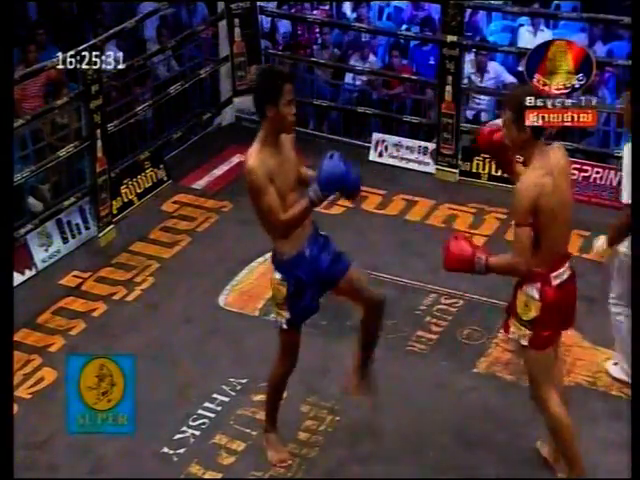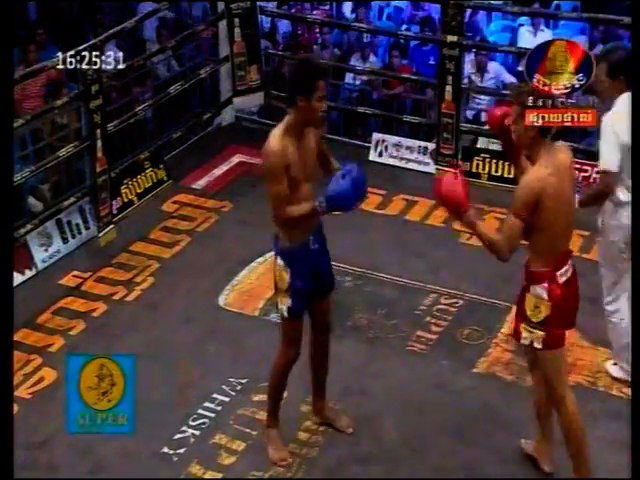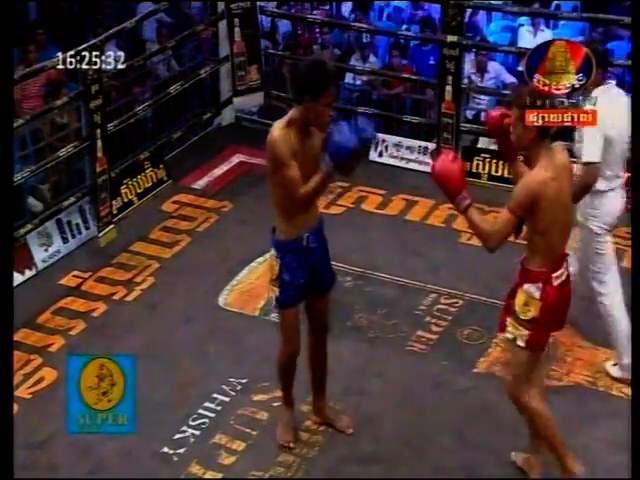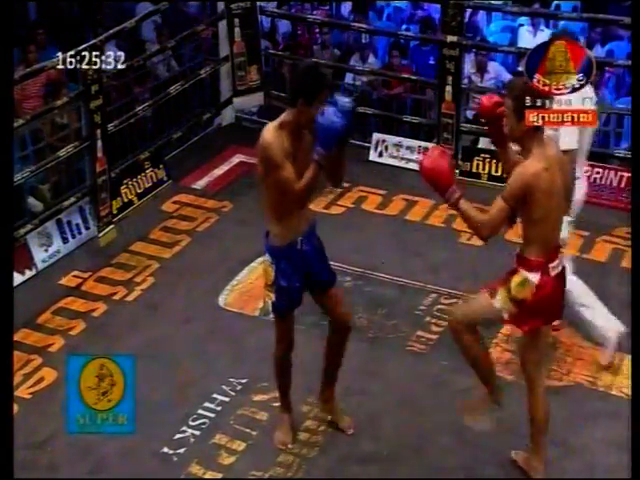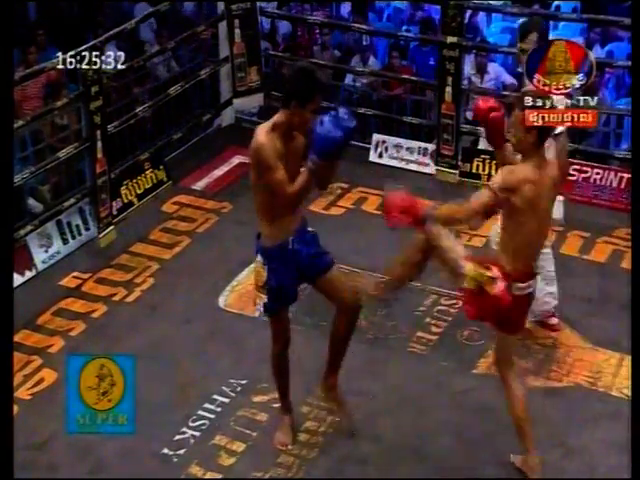
dt=0.2s
person 1, frame 1
left shoulder: (288, 140)
right shoulder: (256, 165)
right elbow: (280, 223)
left wrist: (335, 178)
right wrist: (316, 194)
left hip: (318, 247)
right hip: (291, 262)
left knee: (375, 302)
right knee: (288, 355)
left ankle: (361, 374)
right ankle: (270, 431)
person 1, frame 2
left shoulder: (313, 131)
right shoulder: (276, 148)
right elbow: (283, 215)
left wrist: (346, 180)
right wrist: (326, 203)
left hip: (317, 241)
right hip: (292, 252)
left knee: (322, 329)
right knee: (290, 348)
left ankle: (320, 405)
right ankle: (272, 427)
person 1, frame 3
left shoulder: (319, 127)
right shoulder: (279, 137)
left elbow: (346, 171)
right elbow: (300, 198)
left wrist: (354, 146)
right wrist: (332, 160)
left hip: (316, 237)
right hip: (289, 246)
left knee: (320, 328)
right knee: (291, 341)
left ankle: (321, 406)
right ankle: (287, 409)
person 1, frame 4
left shoulder: (307, 132)
right shoulder: (272, 140)
left elbow: (336, 179)
right elbow: (296, 195)
left wrist: (336, 142)
right wrist: (321, 151)
left hip: (310, 239)
right hip: (282, 250)
left knee: (343, 321)
right knee: (286, 341)
left ankle: (327, 400)
right ankle: (285, 411)
person 1, frame 5
left shoulder: (301, 135)
right shoulder: (264, 142)
left elbow: (322, 186)
right elbow: (290, 198)
left wrist: (331, 151)
right wrist: (317, 159)
left hip: (303, 238)
right hip: (274, 250)
left knee: (351, 303)
right knee: (282, 339)
left ankle: (330, 379)
right ankle: (285, 413)
person 2, frame 1
left shoulder: (528, 187)
right shoulder: (558, 155)
left elbow: (521, 263)
left wrist: (478, 261)
right wrist: (505, 161)
left hip: (539, 288)
right hip: (563, 276)
left knee: (544, 391)
right knee: (550, 370)
person 2, frame 2
left shoulder: (534, 182)
right shoulder: (563, 154)
left elbow: (503, 248)
left wrist: (464, 212)
right wrist: (510, 147)
left hip: (544, 287)
right hip: (564, 276)
left knee: (558, 388)
right knee: (540, 366)
right ankle: (542, 446)
person 2, frame 3
left shoulder: (535, 183)
right shoulder: (560, 156)
left elbow: (492, 239)
left wrist: (460, 198)
right wrist: (507, 149)
left hip: (538, 288)
right hip: (557, 279)
left knee: (520, 389)
right knee: (531, 372)
person 2, frame 4
left shoulder: (528, 170)
right shoulder: (549, 149)
left elbow: (488, 227)
left wrist: (451, 191)
right wrist: (497, 134)
left hip: (535, 279)
right hip: (553, 272)
left knee: (460, 321)
right knee: (532, 370)
left ankle: (491, 394)
person 2, frame 5
left shoulder: (517, 174)
right shoulder: (552, 166)
left elbow: (463, 213)
left wrist: (419, 211)
right wrist: (498, 137)
left hip: (497, 282)
right hip: (522, 287)
left knee: (430, 235)
right knee: (508, 371)
left ankle: (382, 286)
person 3, frame 1
left shoulder: (631, 152)
left elbow: (628, 216)
left wrist: (608, 241)
left hip: (632, 244)
left knee: (621, 306)
left ankle: (628, 369)
person 3, frame 2
left shoulder: (614, 118)
left elbow: (606, 185)
left wrist: (578, 200)
left hip: (621, 212)
right hip: (626, 209)
left knee: (616, 296)
right knee: (622, 286)
left ankle: (628, 366)
person 3, frame 3
left shoulder: (593, 112)
right shoulder: (620, 98)
left elbow: (589, 176)
left hip: (597, 201)
right hip: (614, 192)
left knee: (605, 281)
right knee: (578, 254)
left ankle: (627, 362)
person 3, frame 4
left shoulder: (566, 102)
right shoulder: (583, 91)
left elbow: (567, 163)
left wrist: (560, 212)
right hip: (574, 181)
left ankle: (607, 327)
person 3, frame 5
right shoulder: (534, 82)
left elbow: (559, 146)
left wrist: (555, 195)
left knee: (501, 239)
right knee: (538, 245)
left ankle: (530, 303)
right ankle: (546, 309)
